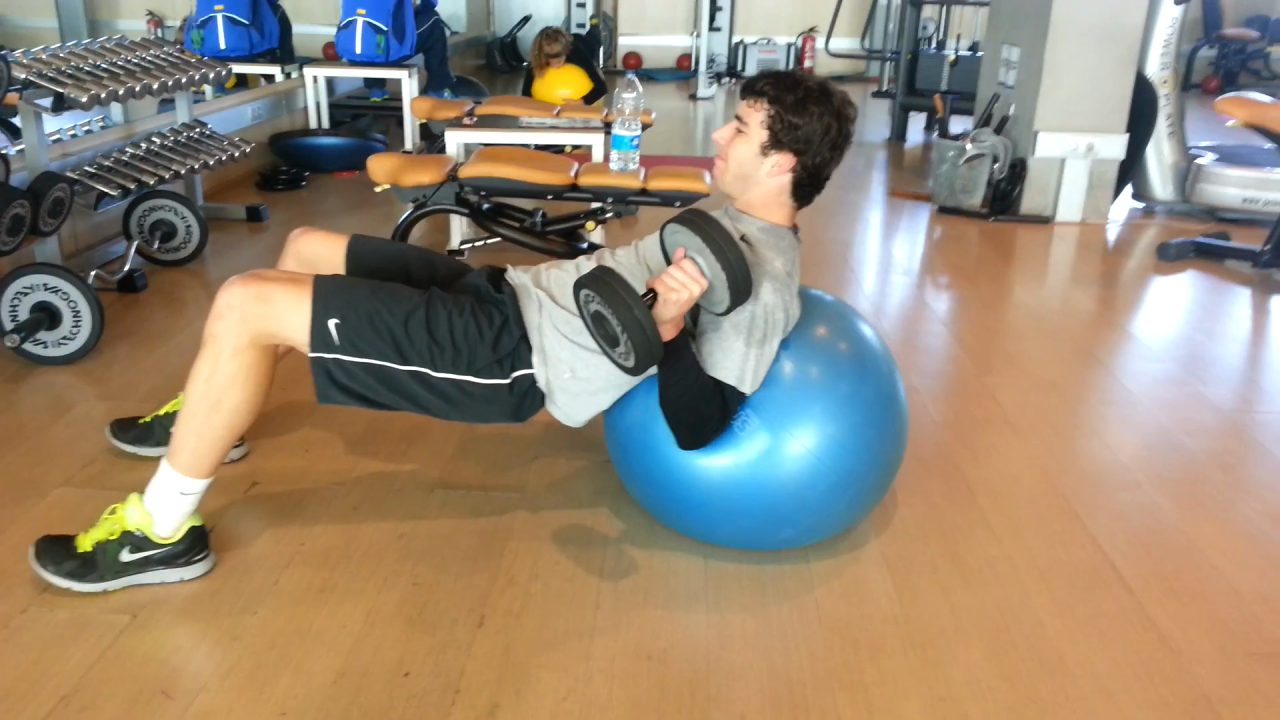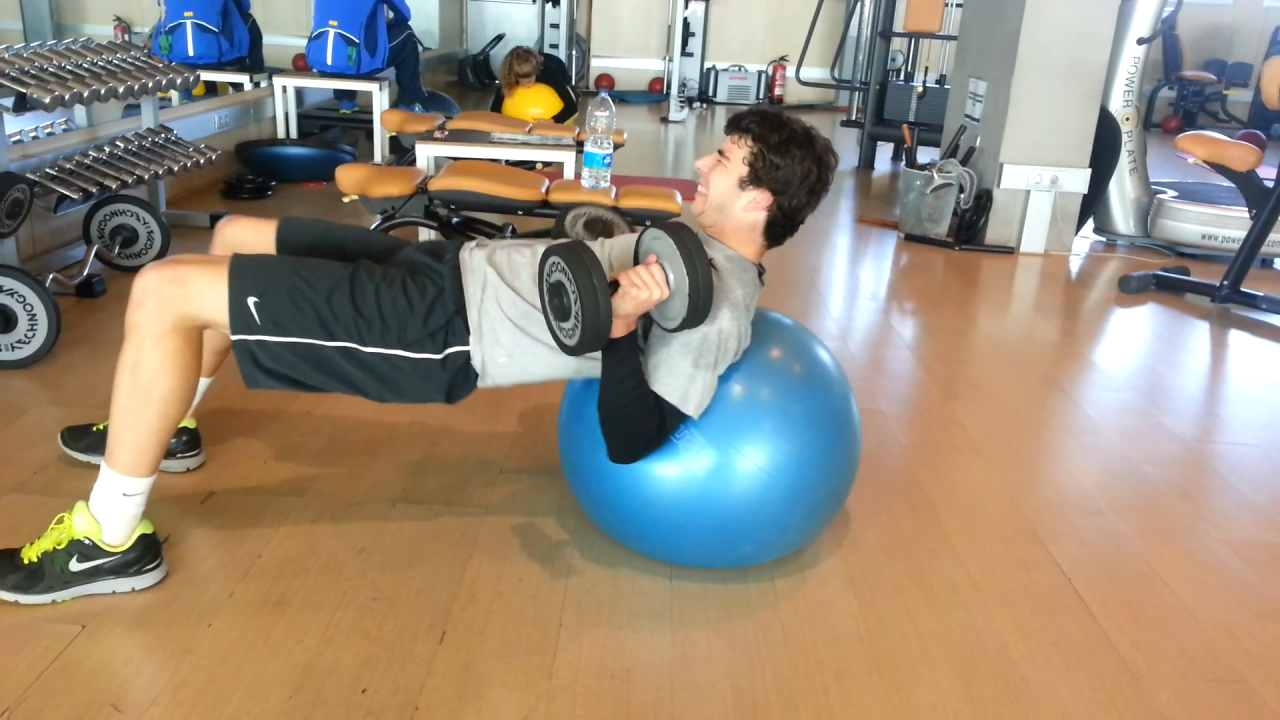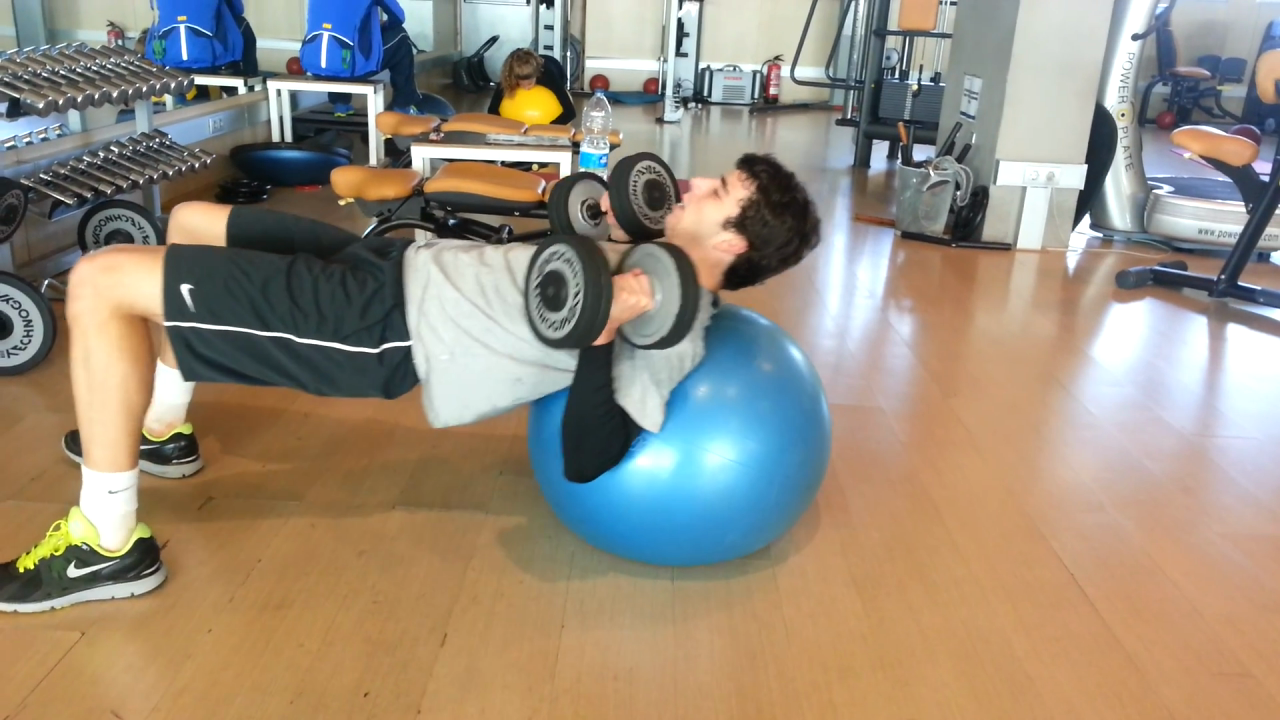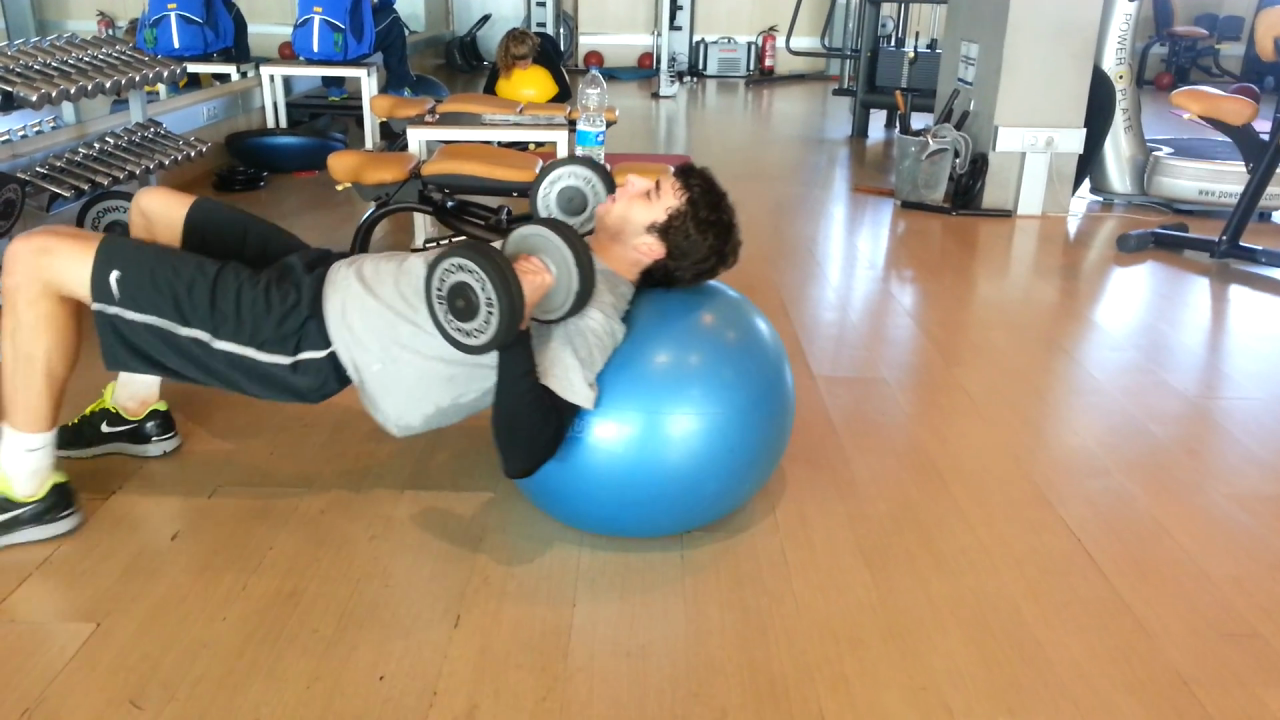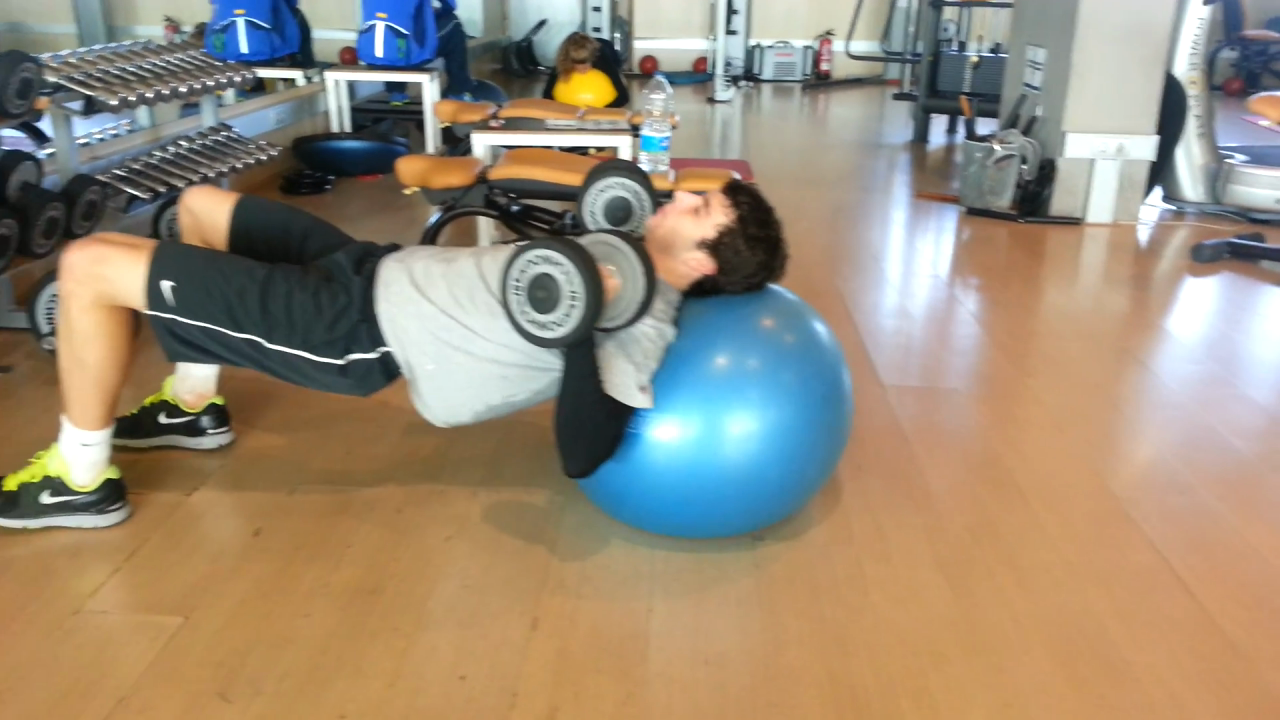
dt=0.5s
person 1, frame 1
left shoulder: (763, 287)
right shoulder: (739, 228)
left elbow: (697, 426)
left wrist: (669, 326)
left hip: (510, 351)
right hip: (506, 293)
left knee: (246, 305)
right knee: (304, 247)
left ankle: (161, 530)
right ankle: (207, 415)
person 1, frame 2
left shoulder: (720, 311)
right shoulder: (705, 255)
left elbow: (630, 438)
left wrist: (621, 323)
left hip: (446, 326)
right hip: (453, 270)
left knee: (164, 291)
right knee: (236, 234)
left ankle: (112, 537)
right ankle: (164, 426)
person 1, frame 3
left shoulder: (670, 335)
right shoulder: (657, 271)
left elbow: (586, 459)
left wrist: (601, 333)
right wrist: (614, 237)
left hip: (381, 324)
right hip: (397, 269)
left knee: (100, 281)
right knee: (190, 222)
left ankle: (110, 541)
right ankle: (162, 431)
person 1, frame 4
left shoulder: (589, 318)
right shoulder: (583, 266)
left elbow: (523, 452)
left wrist: (515, 319)
left hip: (311, 330)
right hip: (332, 279)
right knee: (153, 206)
right ankle: (133, 412)
person 1, frame 5
left shoulder: (642, 328)
left elbow: (582, 453)
left wrist: (581, 324)
right wrist: (596, 264)
left hip: (362, 325)
right hip: (382, 272)
left knee: (92, 266)
right knee: (202, 206)
left ankle: (81, 477)
right ankle: (193, 404)
